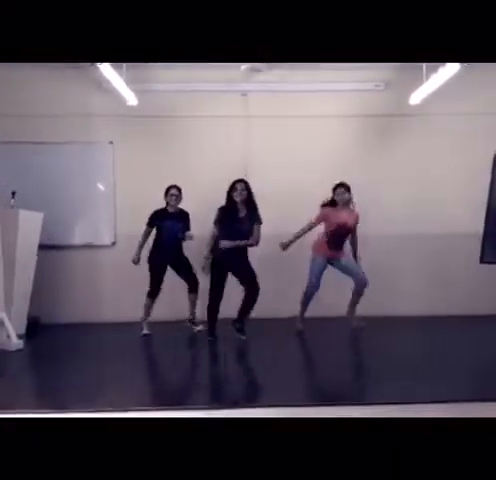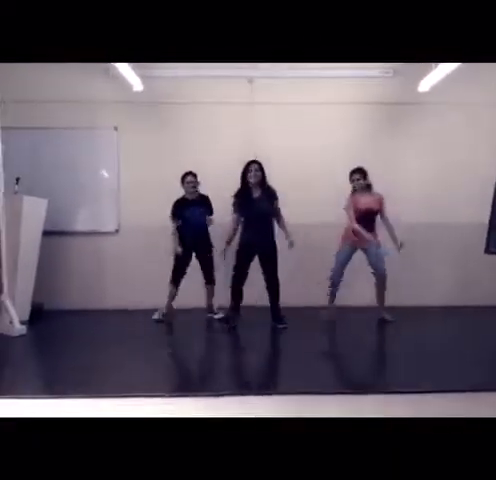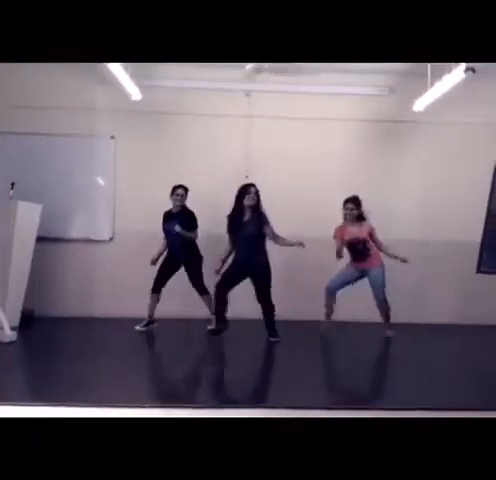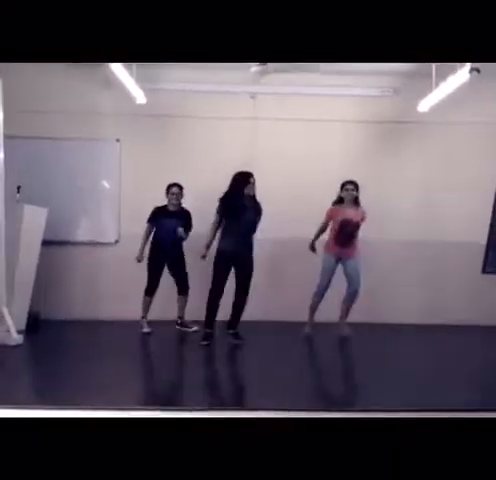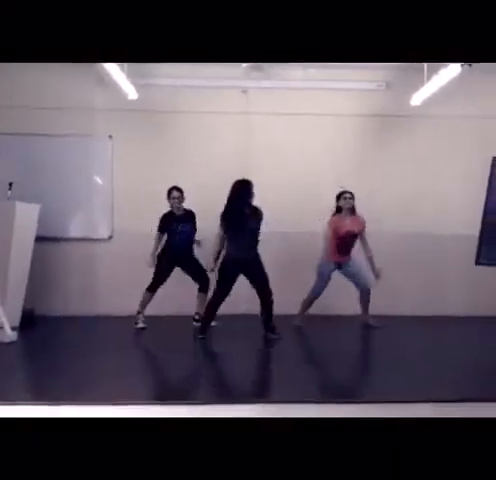
dt=0.4s
person 1, frame 1
left shoulder: (253, 214)
right shoulder: (224, 211)
left elbow: (255, 240)
right elbow: (214, 235)
left wrist: (234, 243)
right wrist: (207, 257)
left hip: (239, 258)
right hip: (220, 258)
left knee: (253, 288)
right knee: (216, 293)
left ankle: (239, 321)
right ankle: (211, 330)
person 1, frame 2
left shoulder: (270, 194)
right shoulder: (241, 196)
left elbow: (278, 217)
right elbow: (236, 222)
left wrist: (287, 235)
right wrist: (227, 243)
left hip: (266, 242)
right hip: (246, 242)
left knee: (271, 278)
right knee: (238, 276)
left ankle: (276, 314)
right ankle: (233, 313)
person 1, frame 3
left shoulder: (260, 217)
right shoulder: (234, 218)
left elbow: (274, 237)
right elbow: (232, 243)
left wrist: (293, 243)
right wrist: (223, 261)
left hip: (259, 264)
right hip: (240, 263)
left knee: (264, 298)
right knee: (220, 289)
left ankle: (271, 328)
right ankle: (221, 323)
person 1, frame 4
left shoulder: (255, 207)
right shoulder: (227, 203)
left elbow: (251, 230)
right elbow: (216, 225)
right wrist: (207, 247)
left hip: (245, 254)
right hip: (225, 252)
left knee: (242, 292)
right knee: (216, 290)
left ankle: (232, 328)
right ankle: (208, 330)
person 1, frame 5
left shoulder: (256, 213)
right shoulder: (229, 214)
right elbow: (221, 237)
right wrist: (214, 260)
left hip: (252, 260)
right hip: (231, 260)
left knee: (265, 293)
right knee: (219, 294)
left ankle: (268, 326)
right ankle: (204, 324)
person 2, frame 1
left shoulder: (184, 215)
right shoulder: (158, 214)
right elbow: (146, 233)
left wrist: (187, 237)
right wrist: (138, 252)
left hip: (177, 254)
right hip: (158, 255)
left knee: (193, 282)
right knee: (155, 288)
left ankle: (192, 318)
right ankle: (144, 321)
person 2, frame 2
left shoulder: (205, 200)
right shoulder: (179, 203)
left elbow: (208, 221)
right elbow: (174, 226)
left wrist: (209, 221)
right wrist: (177, 245)
left hip: (203, 242)
right hip: (184, 243)
left knee: (209, 274)
right knee: (177, 274)
left ankle: (210, 307)
right ankle: (168, 308)
person 2, frame 3
left shoulder: (188, 214)
right shoulder: (167, 215)
left elbow: (194, 236)
right elbow: (167, 239)
left wrist: (182, 232)
right wrist: (157, 256)
left hip: (190, 255)
right hip: (173, 256)
left knee: (199, 286)
right knee: (157, 284)
right ankle: (150, 319)
person 2, frame 4
left shoulder: (185, 214)
right shoulder: (158, 211)
left elbow: (186, 236)
right elbow: (148, 231)
left wrist: (183, 234)
right wrist: (141, 251)
left hip: (175, 254)
right hip: (157, 254)
left knee: (183, 285)
right knee: (151, 286)
left ankle: (180, 320)
right ankle: (143, 319)
person 2, frame 5
left shoulder: (190, 215)
right shoulder: (167, 218)
right elbow: (159, 238)
left wrist: (195, 241)
right wrist: (153, 256)
left hip: (186, 256)
right hip: (169, 256)
left knee: (204, 281)
right knee: (155, 284)
left ankle: (198, 316)
right ankle: (139, 314)
person 3, frame 1
left shoulder: (354, 215)
right shoulder: (328, 212)
left elbow: (353, 238)
right elbow: (309, 226)
left wrist: (355, 258)
right wrist: (290, 241)
left hip: (338, 255)
right hip: (321, 253)
left knee: (362, 280)
right knee: (312, 287)
left ankle: (351, 311)
right ankle: (300, 318)
person 3, frame 2
left shoulder: (378, 198)
right shoulder: (351, 200)
left elbow: (385, 220)
right elbow: (353, 223)
left wrist: (395, 240)
right wrist: (366, 235)
left hip: (371, 240)
right hip: (350, 240)
left knee: (381, 274)
right knee: (336, 274)
left ankle: (381, 310)
right ankle: (331, 304)
person 3, frame 3
left shoulder: (367, 227)
right shoulder: (339, 231)
left elbow: (380, 246)
right elbow: (339, 252)
left wrist: (396, 257)
right wrist: (338, 253)
left hip: (374, 266)
right hip: (355, 267)
left knee: (380, 299)
right knee: (330, 287)
left ankle: (388, 326)
right ankle: (328, 320)
person 3, frame 4
left shoulder: (361, 212)
right shoulder: (335, 209)
right elbow: (323, 227)
right wrist: (313, 242)
left hip: (350, 254)
right hip: (332, 252)
left knee: (354, 288)
right knee: (323, 286)
left ankle: (342, 322)
right ankle: (310, 322)
person 3, frame 5
left shoulder: (360, 221)
right shoulder: (334, 220)
left elbow: (365, 244)
right elbow: (327, 242)
left wrist: (373, 266)
right wrist: (324, 262)
left hip: (346, 260)
right hip: (330, 260)
left knee: (365, 288)
right knee: (317, 291)
left ankle: (365, 317)
right ankle: (300, 316)
